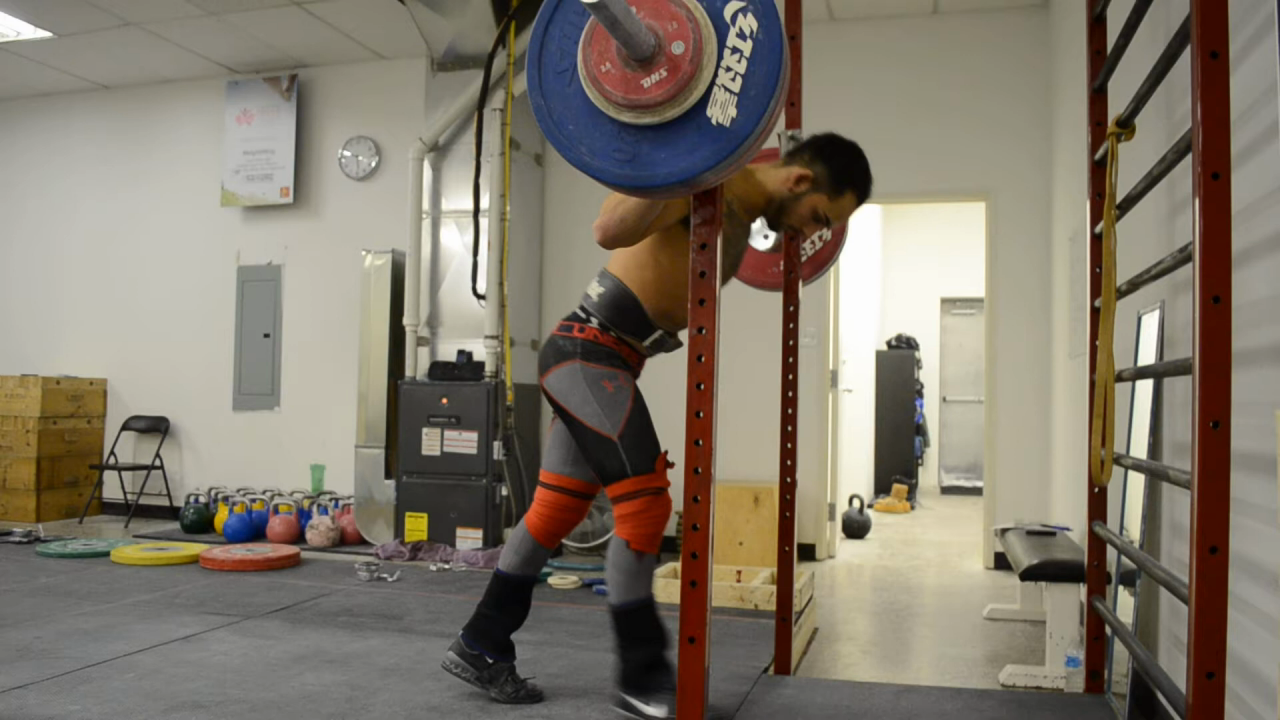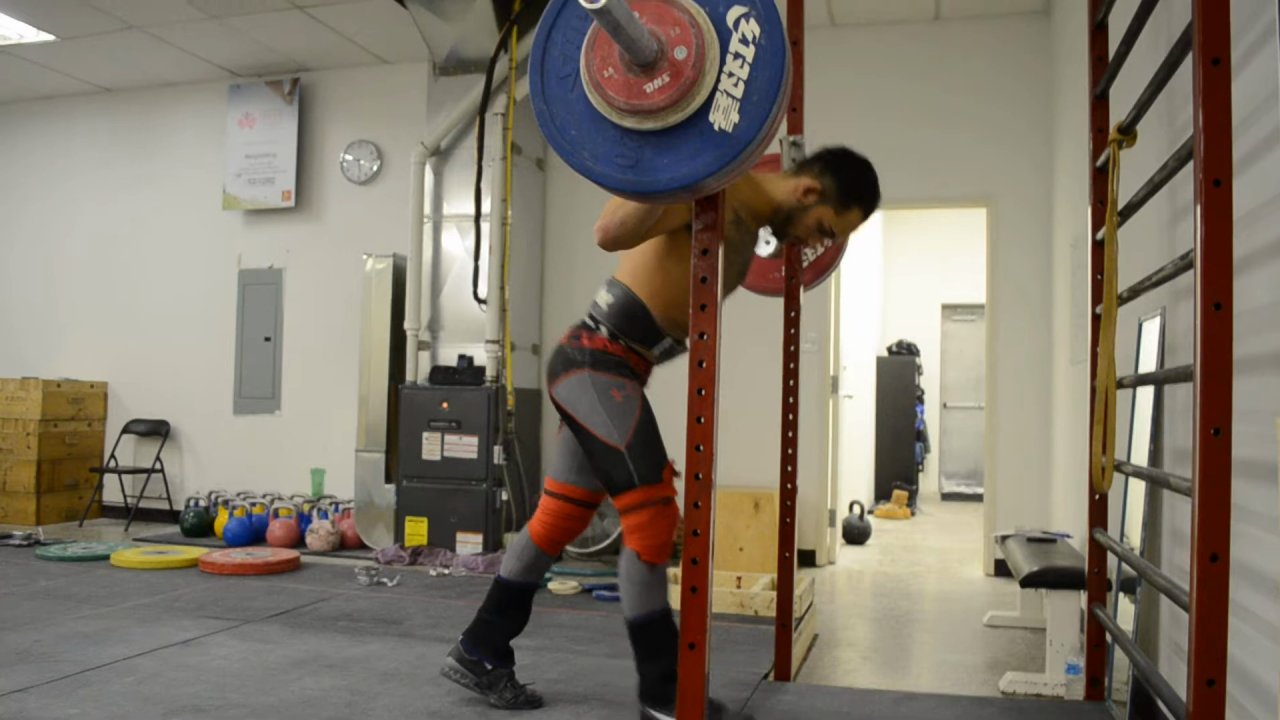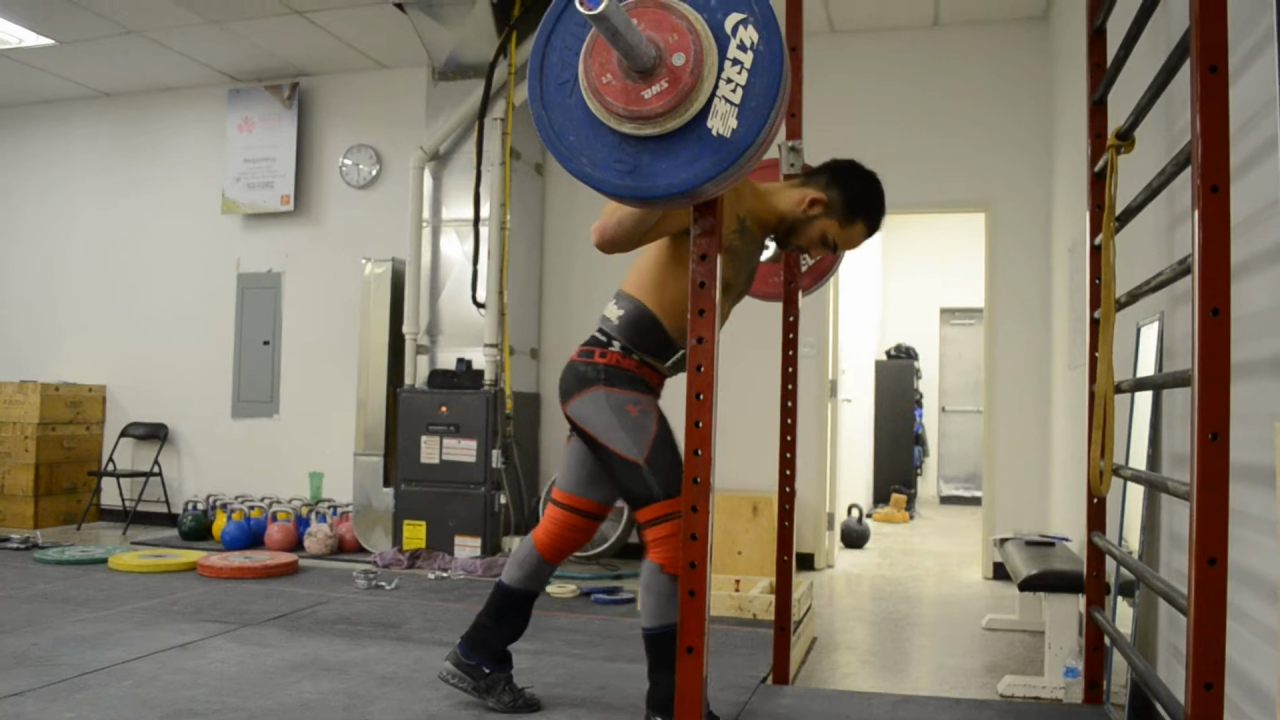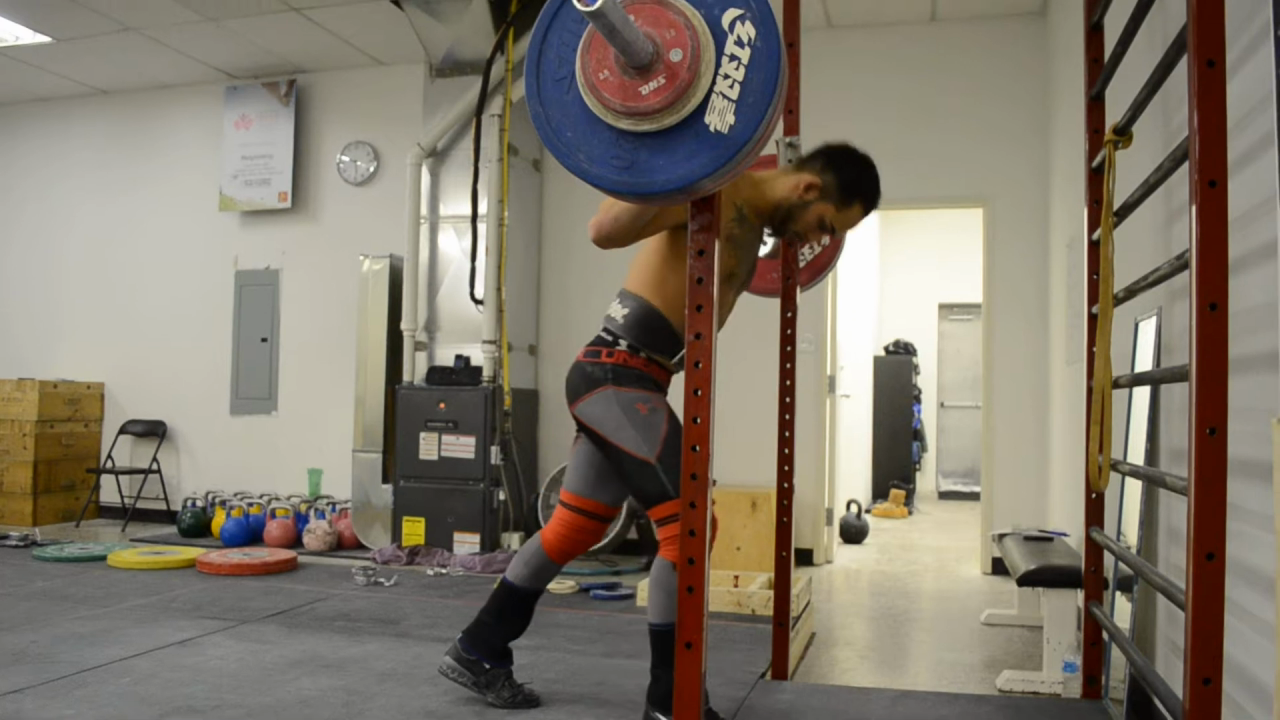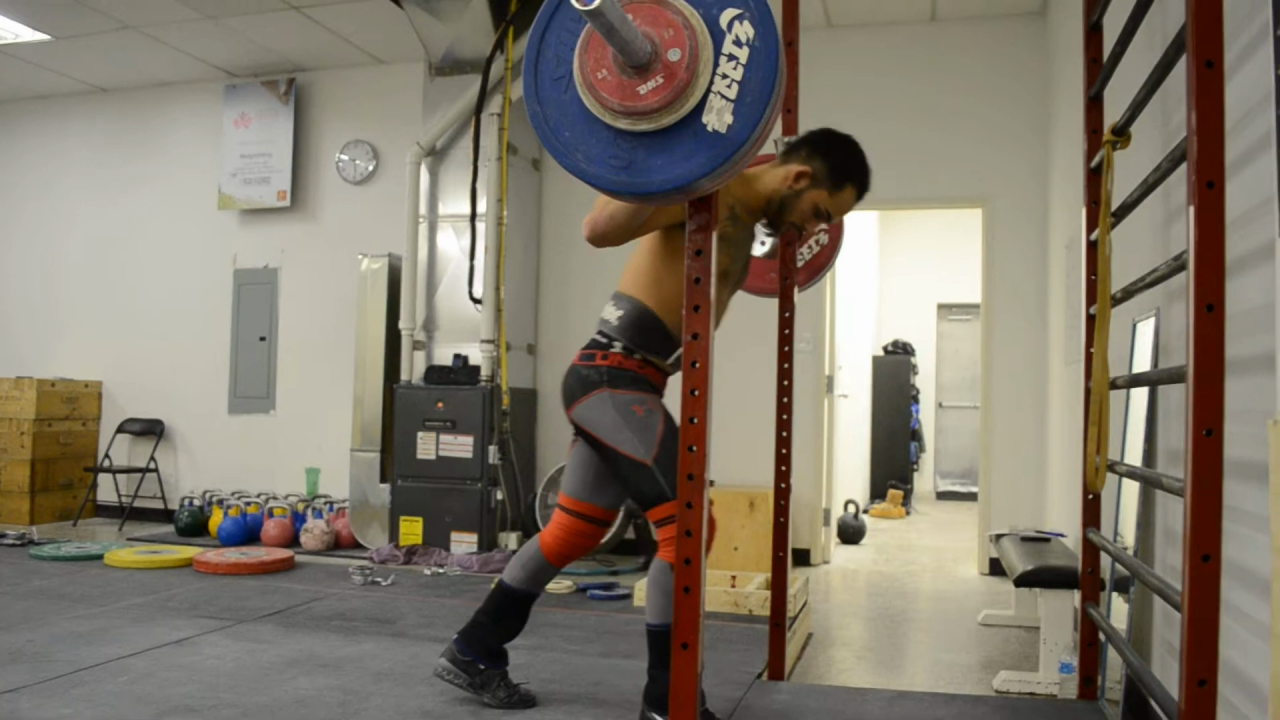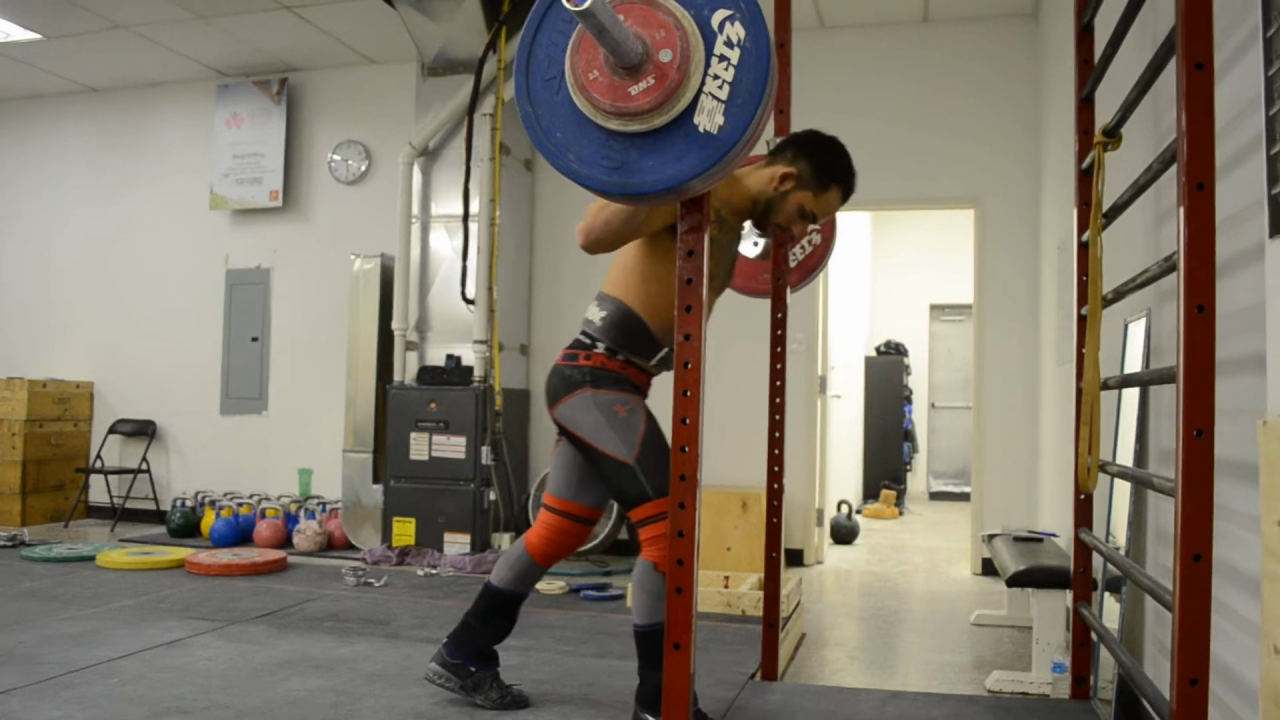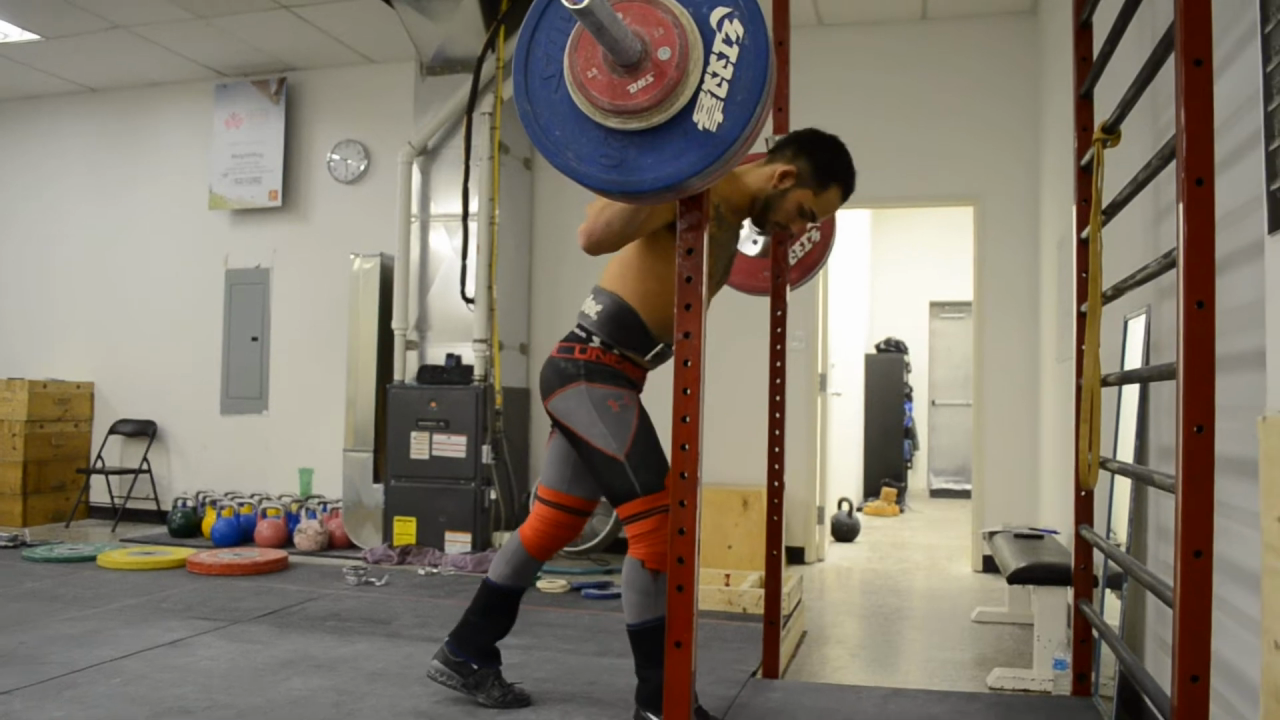
dt=0.1s
person 1, frame 1
left shoulder: (740, 208)
right elbow: (610, 229)
left hip: (598, 359)
right hip: (586, 354)
left knee: (556, 510)
right knee: (644, 505)
left ankle: (480, 648)
person 1, frame 2
left shoulder: (746, 218)
right elbow: (611, 232)
left hip: (605, 368)
right hip: (595, 362)
left knee: (560, 517)
right knee: (653, 515)
left ankle: (479, 653)
person 1, frame 3
left shoulder: (751, 226)
right shoulder: (718, 196)
right elbow: (608, 235)
left hip: (617, 378)
right hip: (608, 374)
left knee: (565, 527)
right knee: (675, 528)
left ankle: (476, 657)
person 1, frame 4
left shoulder: (748, 216)
right shoulder: (714, 189)
right elbow: (606, 230)
left hip: (623, 378)
right hip: (615, 373)
left knee: (575, 526)
right knee: (685, 524)
left ankle: (477, 652)
person 1, frame 5
left shoulder: (741, 214)
right elbow: (599, 229)
left hip: (621, 381)
right hip: (613, 376)
left knee: (573, 532)
right knee: (684, 527)
left ankle: (472, 654)
person 1, frame 6
left shoulder: (727, 215)
right elbow: (593, 235)
left hip: (606, 381)
right hip: (596, 376)
left knee: (558, 530)
right knee: (669, 527)
left ankle: (463, 656)
person 1, frame 7
left shoulder: (727, 212)
right elbow: (594, 236)
left hip: (603, 376)
right hip: (589, 371)
left knee: (552, 524)
right knee: (657, 524)
left ankle: (466, 654)
